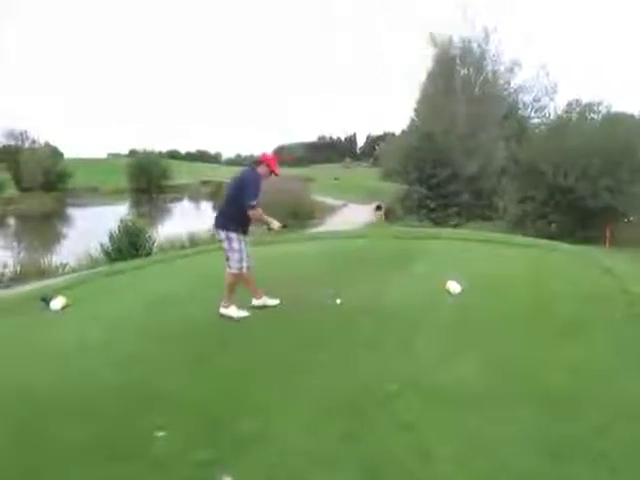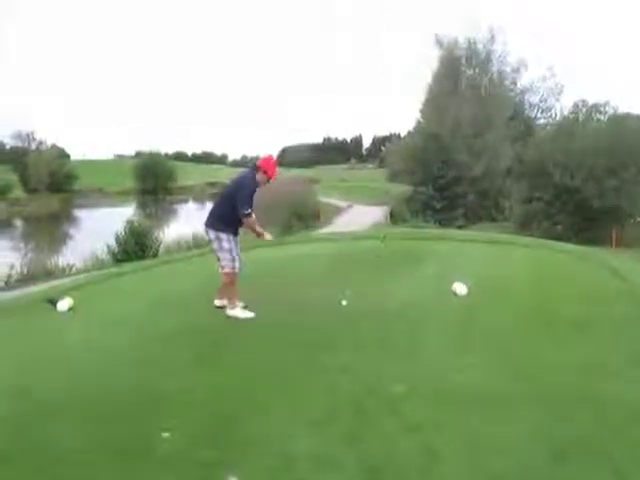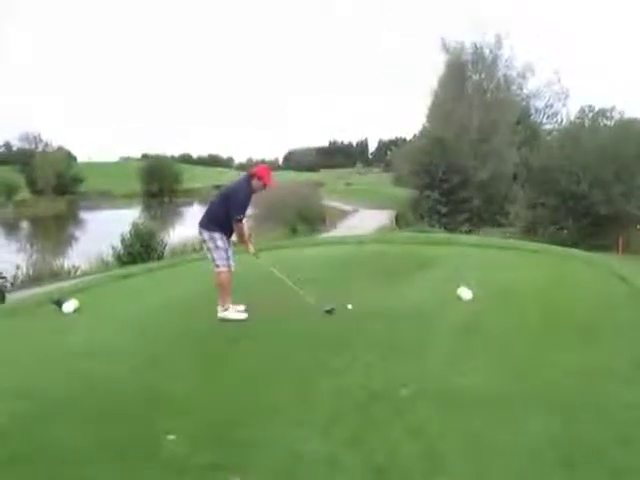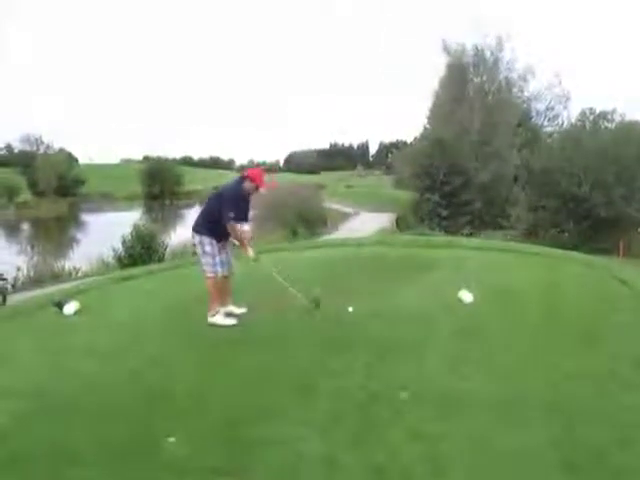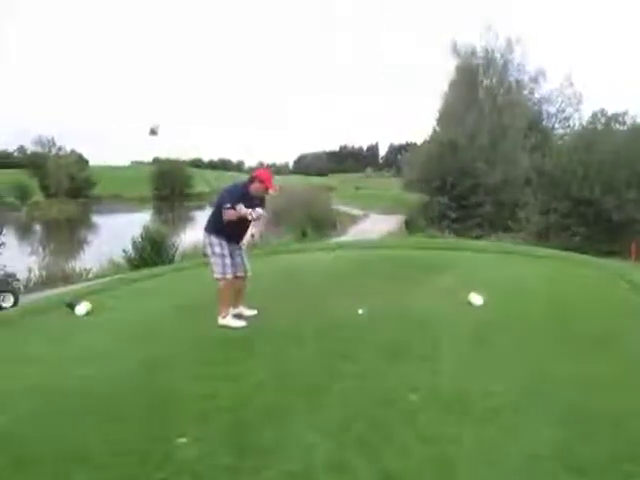
dt=0.4s
person 1, frame 1
left shoulder: (249, 176)
right shoulder: (251, 179)
left elbow: (251, 208)
right elbow: (252, 212)
left wrist: (267, 219)
right wrist: (270, 222)
left hip: (236, 227)
right hip: (229, 228)
left knee: (245, 264)
right knee: (236, 267)
left ankle: (258, 298)
right ankle: (226, 305)
person 1, frame 2
left shoulder: (248, 180)
right shoulder: (246, 185)
left elbow: (247, 214)
right elbow: (246, 218)
left wrist: (258, 229)
right wrist: (262, 234)
left hip: (227, 227)
right hip: (219, 228)
left knee: (231, 266)
right knee: (230, 267)
left ankle: (221, 298)
right ankle: (233, 307)
person 1, frame 3
left shoulder: (244, 187)
right shoulder: (241, 192)
left elbow: (238, 219)
right elbow: (237, 223)
left wrist: (246, 236)
right wrist: (246, 243)
left hip: (220, 229)
right hip: (211, 229)
left knee: (227, 267)
right knee: (223, 268)
left ankle: (225, 303)
right ankle: (224, 309)
person 1, frame 4
left shoulder: (244, 197)
right shoulder: (230, 192)
left elbow: (242, 222)
right elbow: (230, 223)
left wrist: (247, 242)
right wrist: (245, 247)
left hip: (220, 236)
right hip: (205, 234)
left knee: (226, 271)
right knee: (215, 274)
left ankle: (226, 305)
right ankle: (213, 314)
person 1, frame 5
left shoulder: (258, 197)
right shoulder: (233, 191)
left elbow: (260, 213)
right elbow: (227, 215)
left wrist: (255, 213)
right wrist: (243, 213)
left hip: (234, 239)
right hip: (216, 236)
left knee: (242, 273)
right knee: (226, 276)
left ankle: (237, 307)
right ankle: (224, 316)
